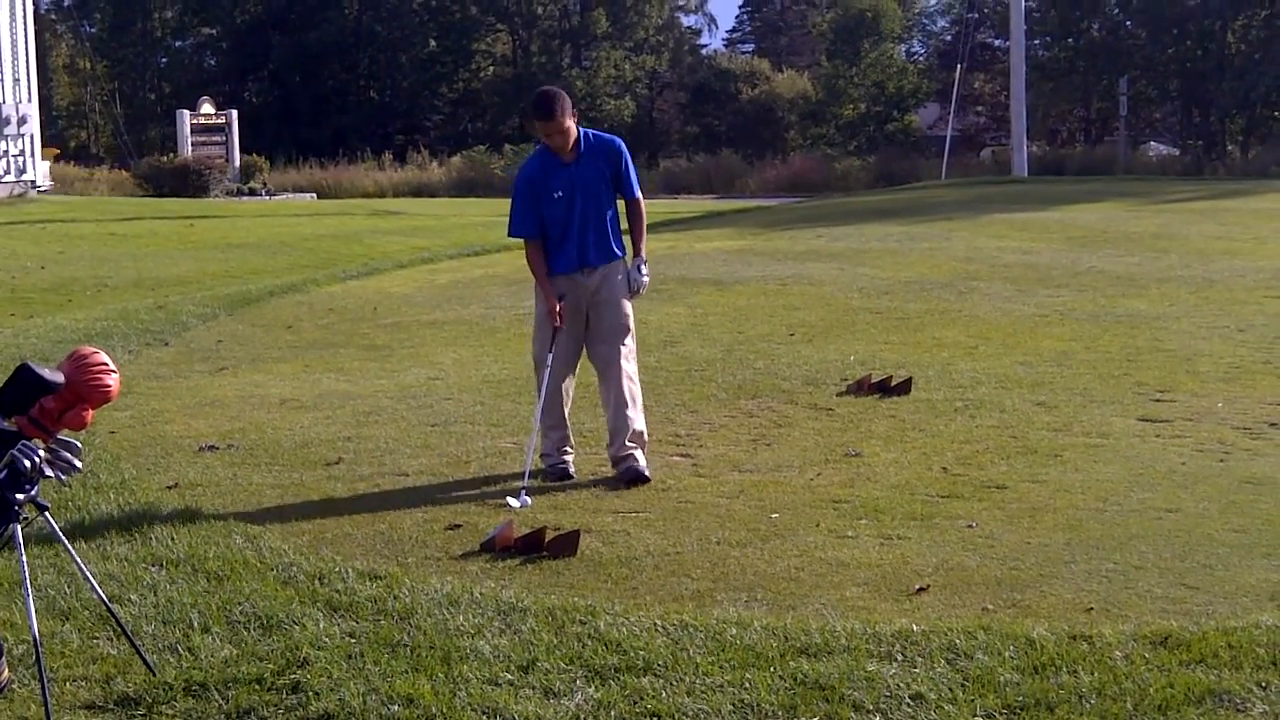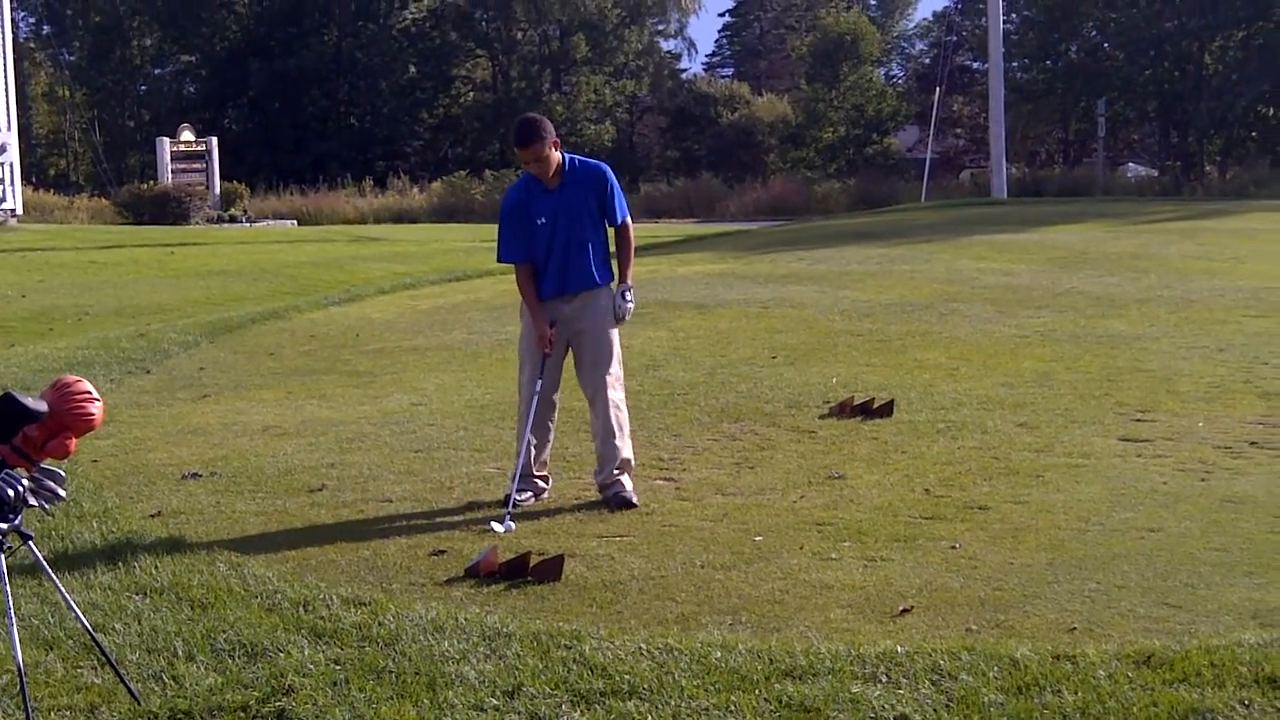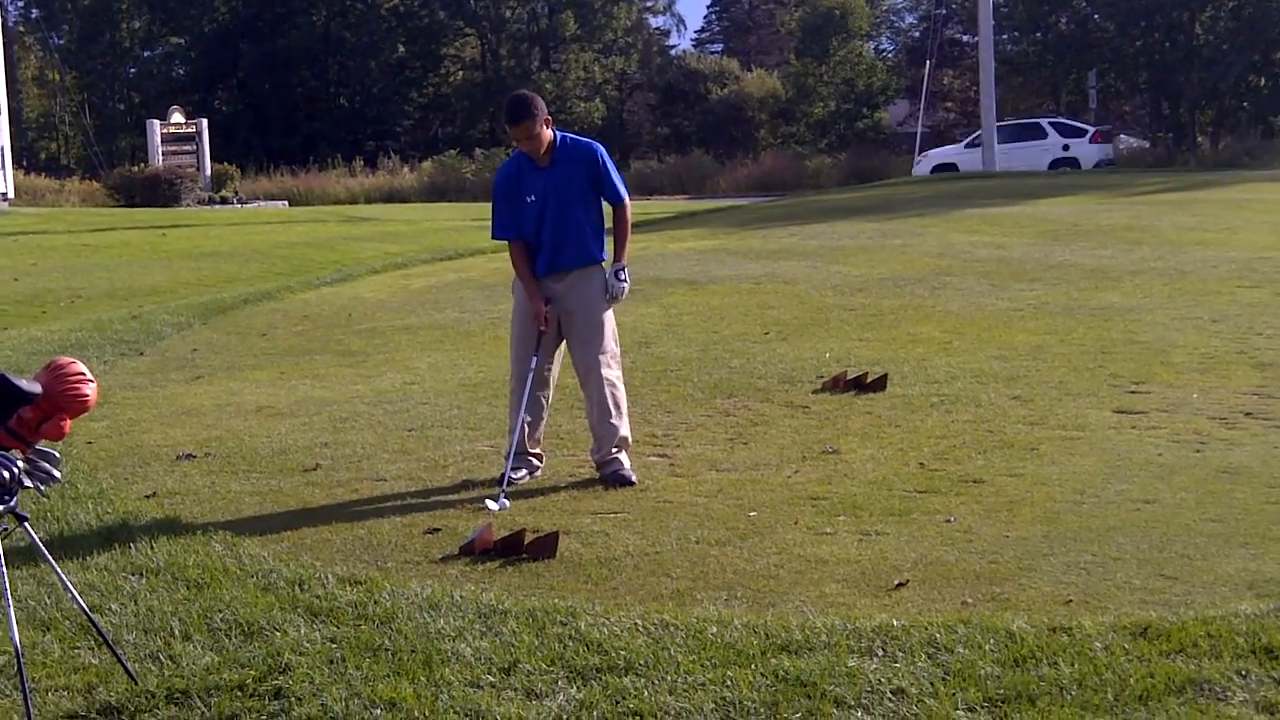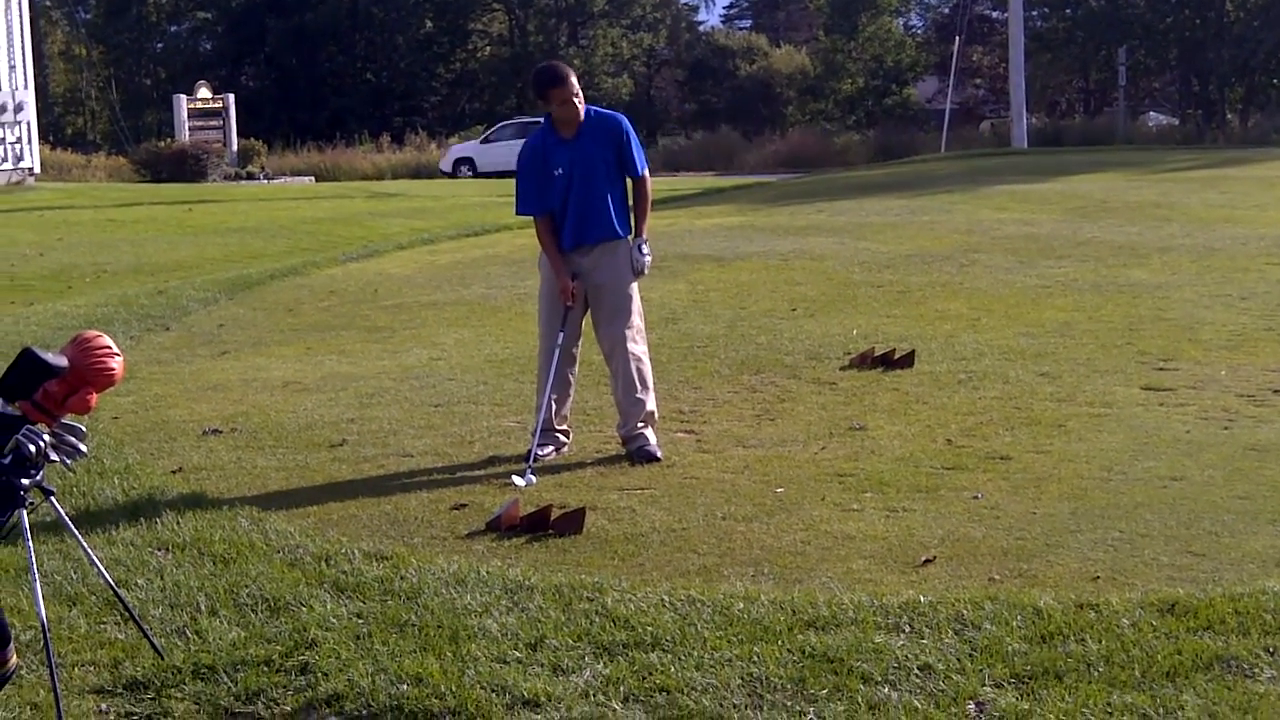
dt=0.7s
person 1, frame 1
left shoulder: (611, 150)
right shoulder: (531, 173)
left elbow: (634, 202)
right elbow: (531, 241)
left wrist: (639, 258)
right wrist: (547, 293)
left hip: (609, 271)
right hip: (559, 279)
left knee: (618, 362)
right knee: (555, 369)
left ankle: (628, 453)
right ankle: (557, 454)
person 1, frame 2
left shoulder: (597, 176)
right shoulder: (516, 199)
left elbow: (622, 227)
right elbow: (522, 265)
left wrist: (624, 285)
right wrist: (538, 318)
left hip: (594, 298)
right hip: (543, 304)
left knee: (606, 389)
right knee: (536, 393)
left ankle: (615, 478)
right ankle: (532, 477)
person 1, frame 3
left shoulder: (589, 154)
right shoulder: (508, 176)
left elbow: (621, 205)
right elbow: (514, 242)
left wrist: (619, 265)
right wrist: (534, 295)
left hip: (586, 276)
right hip: (533, 282)
left knee: (600, 368)
right knee: (528, 372)
left ankle: (612, 456)
right ankle: (525, 455)
person 1, frame 4
left shoulder: (614, 127)
right shoulder: (533, 150)
left elbow: (641, 180)
right elbow: (541, 218)
left wrist: (640, 239)
right wrist: (560, 271)
left hip: (612, 250)
right hip: (561, 257)
left knee: (626, 343)
right knee: (555, 347)
left ankle: (639, 431)
right ankle: (552, 431)
